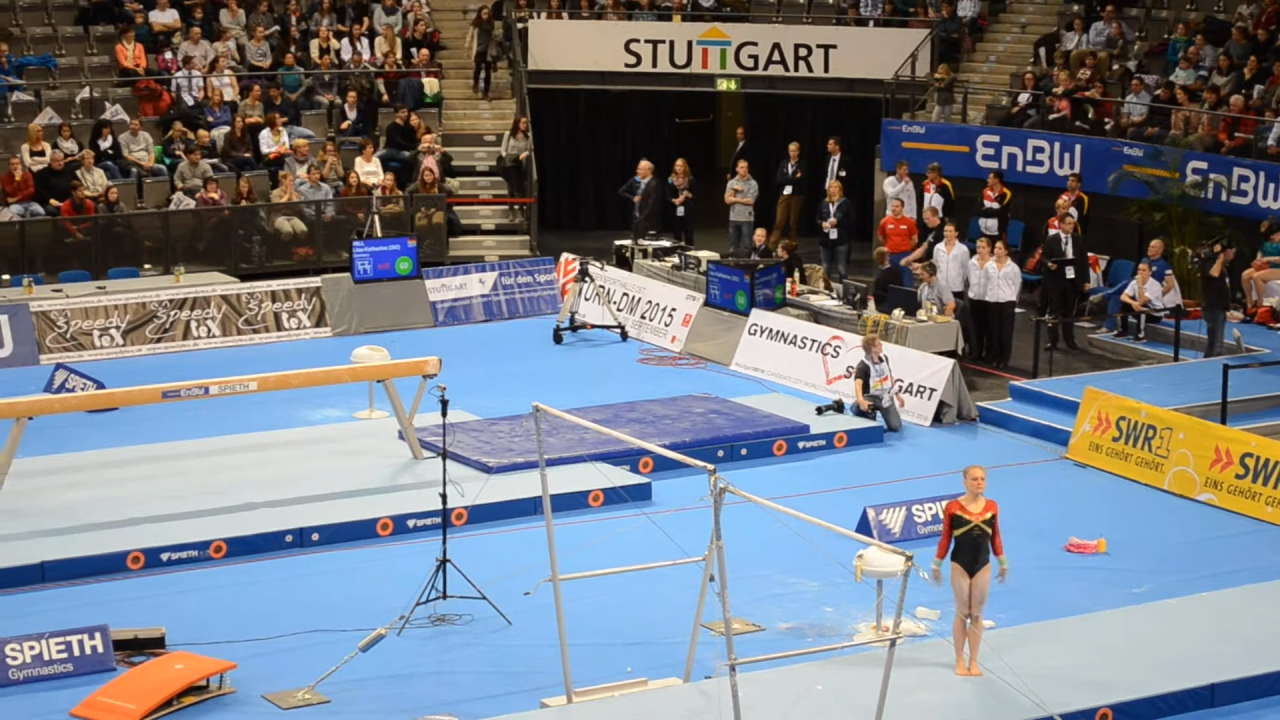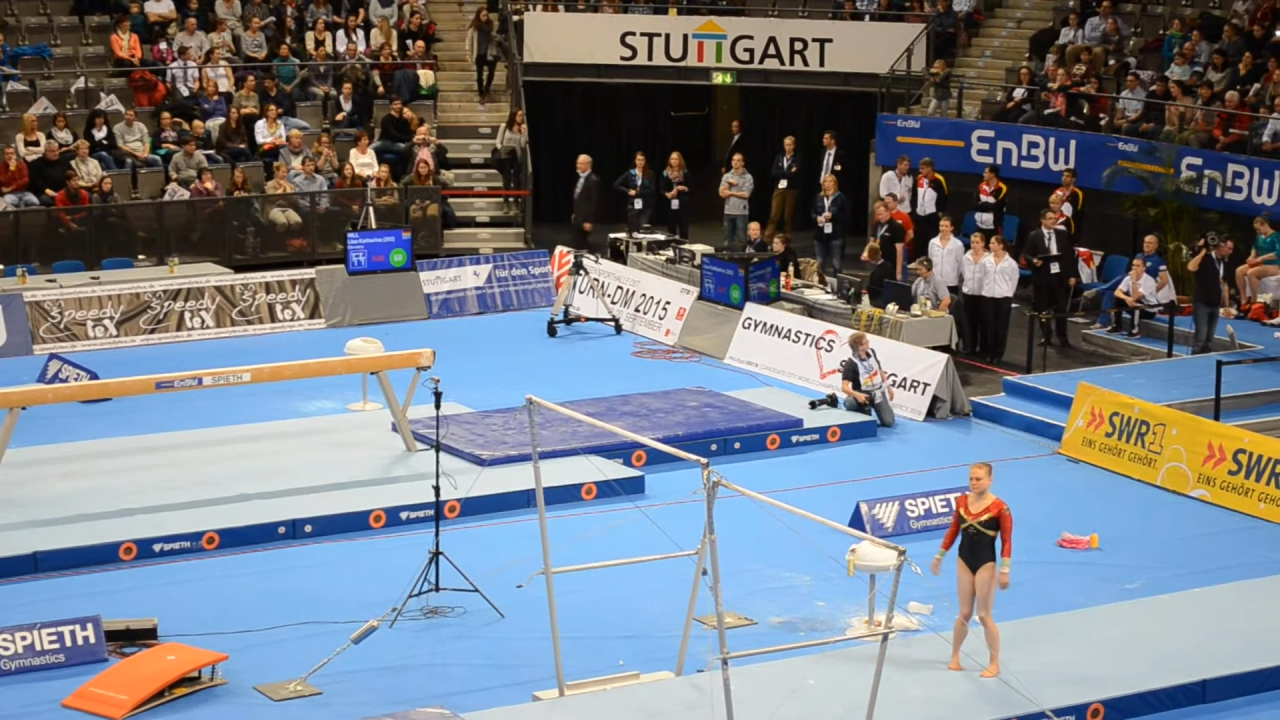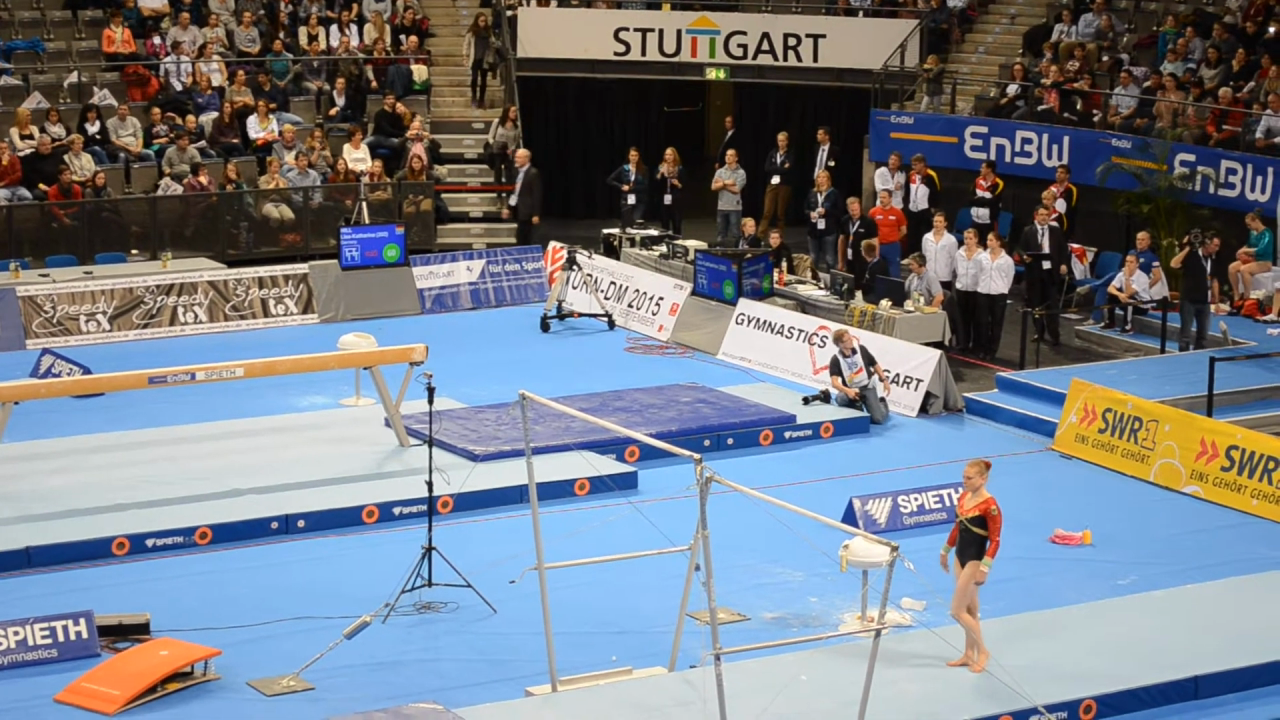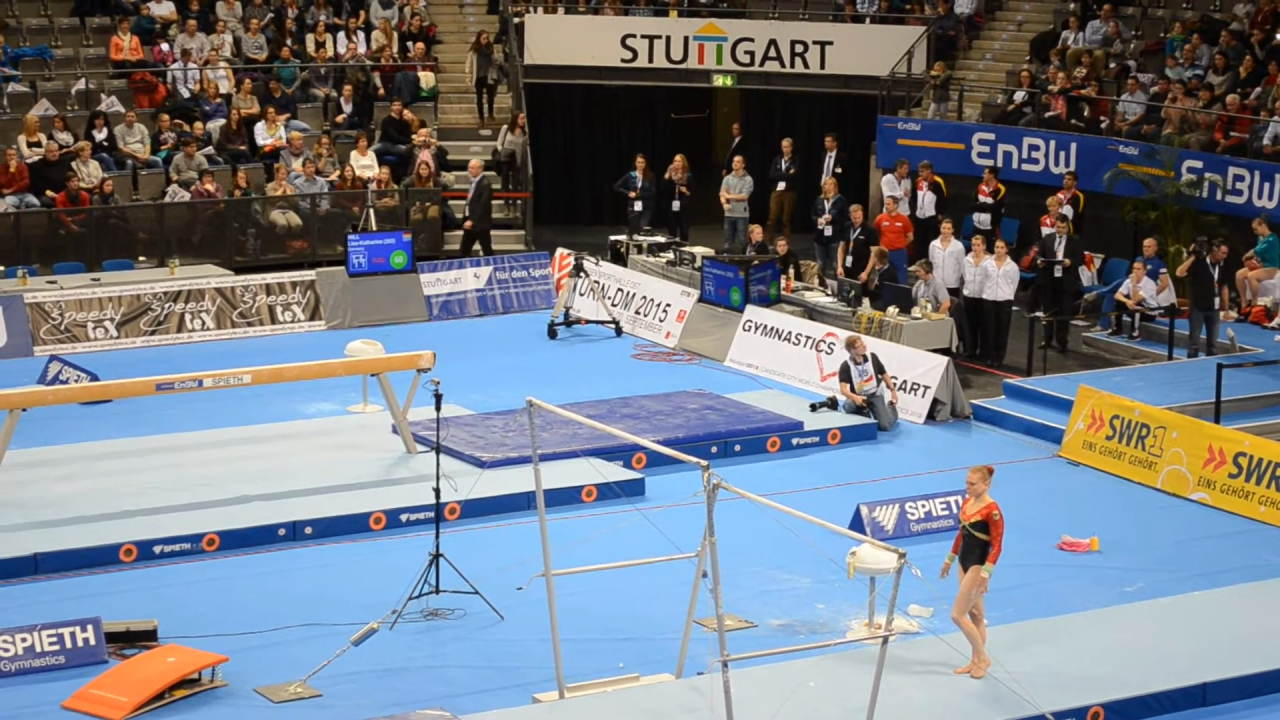
dt=0.7s
person 1, frame 1
left shoulder: (991, 507)
right shoulder: (952, 507)
left elbow: (995, 539)
right elbow: (946, 539)
left wrist: (1003, 564)
right wrist: (936, 566)
left hip: (982, 566)
right hip: (960, 565)
left knee: (977, 615)
right knee: (962, 614)
left ankle: (974, 660)
right ankle: (960, 661)
person 1, frame 2
left shoulder: (1000, 507)
right shoulder: (962, 501)
left elbow: (1006, 541)
right elbow: (953, 531)
left wrist: (1005, 569)
right wrist: (939, 556)
left hip: (986, 564)
right hip: (964, 562)
left knee: (984, 615)
right knee: (965, 613)
left ankle: (994, 663)
right ankle: (955, 655)
person 1, frame 3
left shoulder: (990, 505)
right shoulder: (963, 497)
left elbow: (994, 541)
left wrist: (984, 569)
right wrist: (945, 551)
left hip: (975, 561)
right hip: (960, 557)
left knee: (957, 611)
right knee: (968, 608)
left ankle: (982, 652)
right ankle: (969, 654)
person 1, frame 4
left shoulder: (992, 510)
right shoulder: (967, 502)
left elbow: (996, 547)
left wrist: (985, 574)
right wrist: (949, 560)
left hip: (978, 566)
right hip: (964, 563)
left knee: (958, 615)
right knee: (975, 614)
left ankle: (982, 658)
right ankle: (975, 661)
